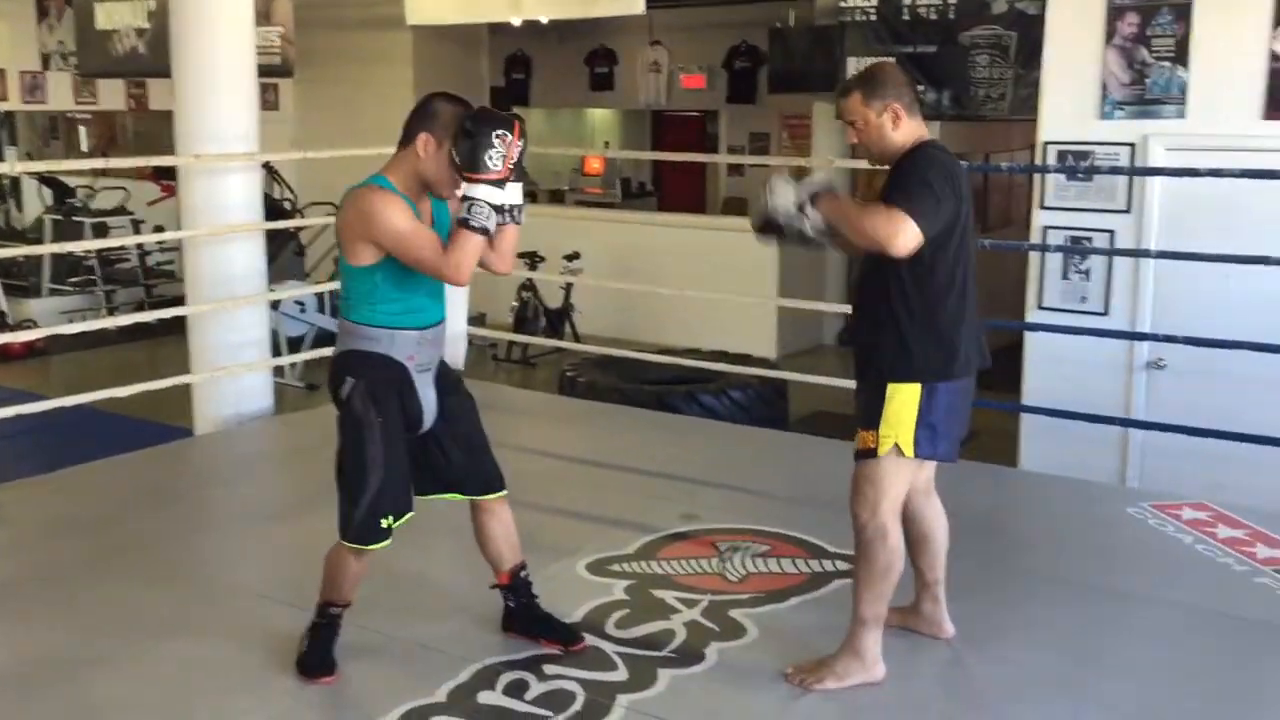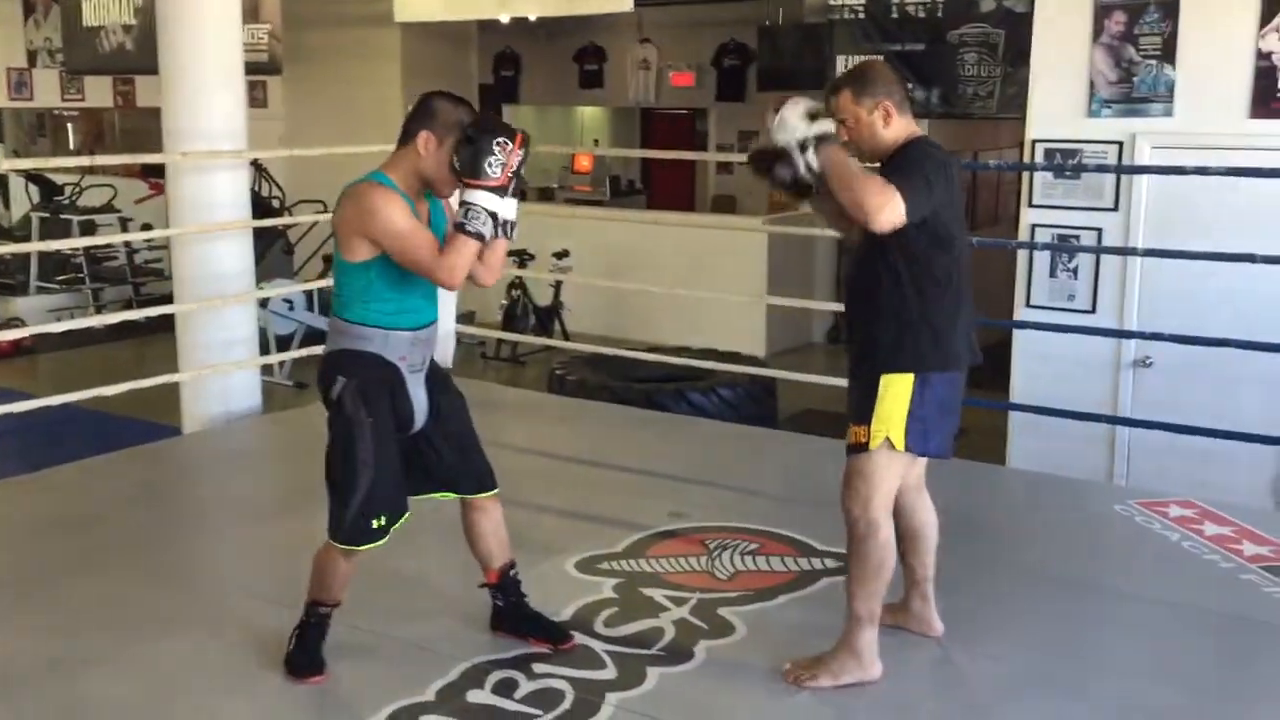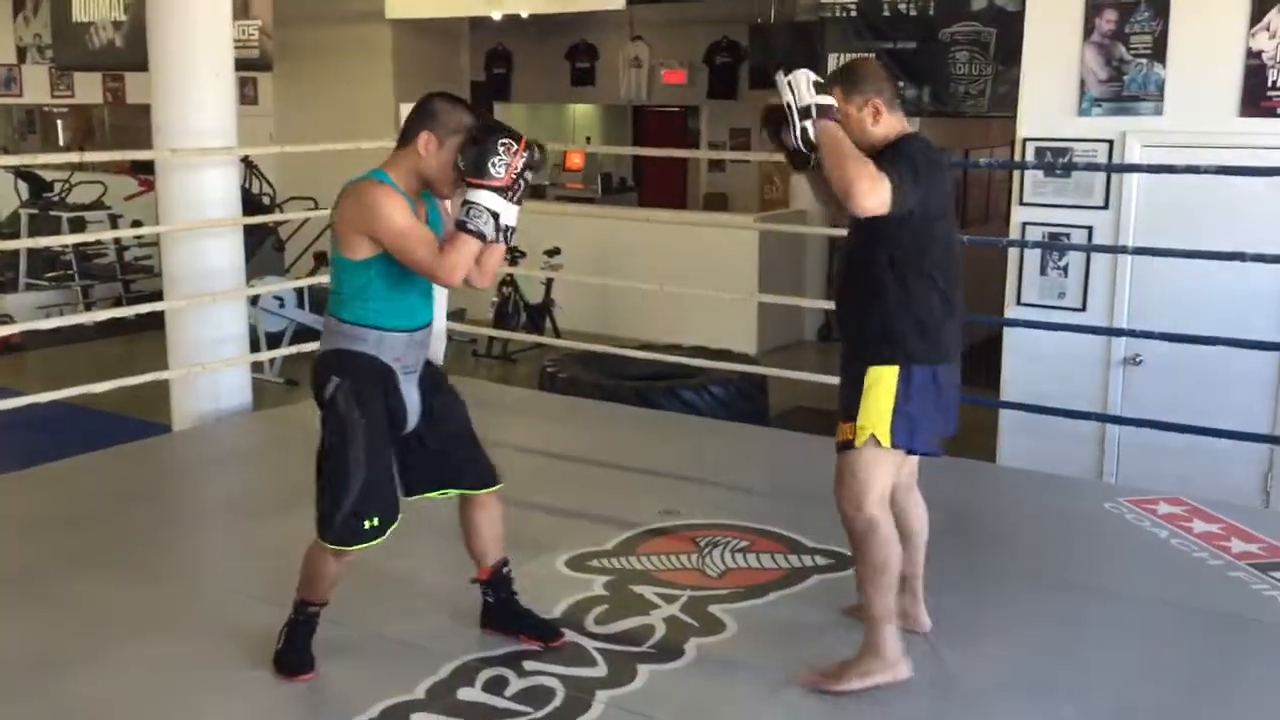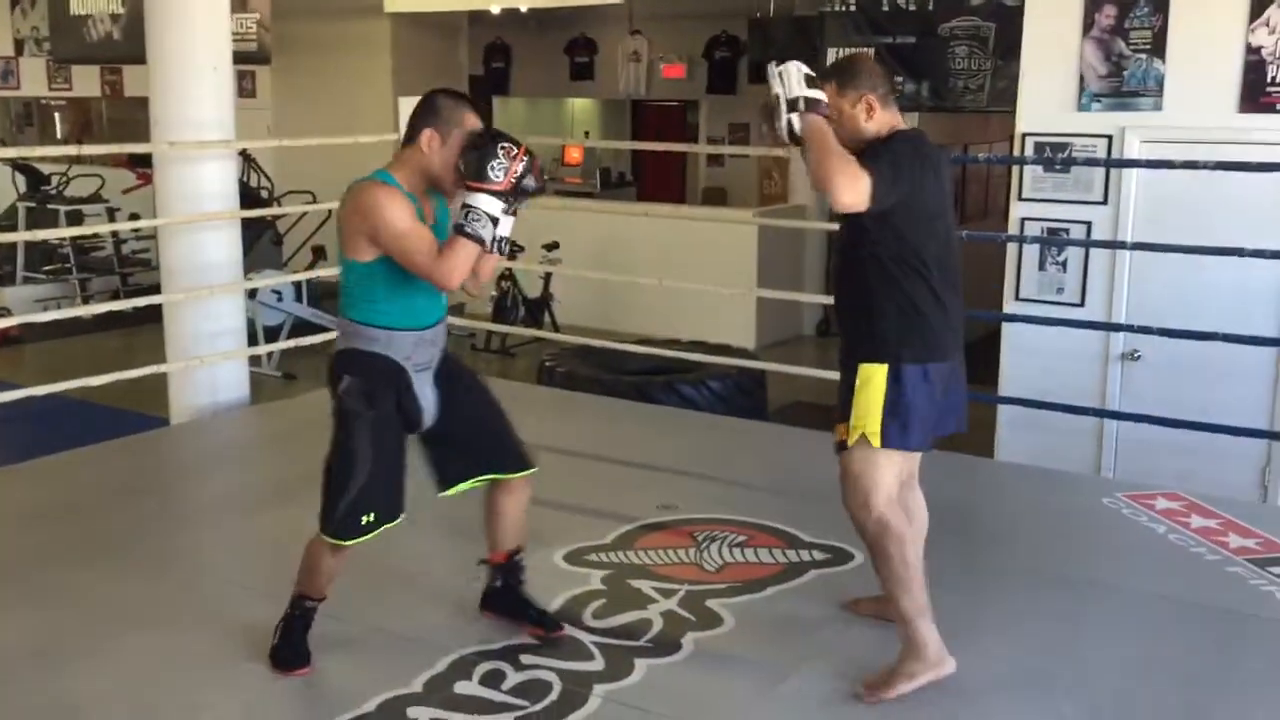
dt=0.1s
person 1, frame 1
left shoulder: (927, 168)
right shoulder: (923, 168)
left elbow: (894, 237)
right elbow: (885, 238)
left wrist: (821, 203)
right wrist: (821, 217)
left hip: (915, 369)
right hip: (928, 362)
left knee: (874, 506)
right knee: (915, 489)
left ankle: (862, 652)
right ankle: (931, 608)
person 1, frame 2
left shoulder: (925, 164)
right shoulder: (905, 165)
left elbow: (880, 214)
right elbow: (856, 217)
left wrist: (824, 146)
right wrist: (806, 175)
left hip: (909, 364)
right hip: (913, 355)
left knee: (866, 503)
right knee: (904, 487)
left ankle: (856, 649)
right ankle: (920, 607)
person 1, frame 3
left shoulder: (914, 158)
right shoulder: (901, 159)
left elbow: (865, 197)
right elbow: (858, 199)
left wrist: (819, 121)
right wrist: (814, 140)
left hip: (900, 358)
right hip: (907, 351)
left knee: (861, 499)
right knee: (896, 483)
left ankle: (882, 650)
right ankle: (909, 602)
person 1, frame 4
left shoulder: (898, 155)
right shoulder: (916, 154)
left elbow: (845, 192)
right elbow: (857, 193)
left wrist: (807, 116)
right wrist: (811, 122)
left hip: (898, 356)
right hip: (926, 349)
left knee: (871, 500)
right knee: (900, 483)
left ankle: (926, 649)
right ankle: (903, 597)
person 2, frame 1
left shoulder: (438, 198)
right shoulder: (371, 203)
left elbow: (500, 262)
right elbow: (455, 269)
left wrist: (503, 179)
right wrist: (482, 182)
left hip: (428, 368)
right hip: (374, 375)
left knee: (488, 491)
right knee: (366, 528)
left ankle: (521, 607)
right ankle: (324, 629)
person 2, frame 2
left shoulder: (432, 202)
right shoulder: (371, 201)
left elbow: (488, 275)
right elbow: (449, 272)
left wrist: (504, 190)
right wrist: (485, 188)
left hip: (420, 368)
right hip: (365, 374)
left knee: (479, 489)
right knee: (357, 529)
left ankle: (509, 606)
right ankle: (311, 628)
person 2, frame 3
left shoulder: (429, 202)
right shoulder: (371, 198)
left elbow: (480, 277)
right elbow: (447, 270)
left wrist: (506, 192)
right wrist: (485, 187)
left hip: (414, 368)
right hip: (359, 374)
left knee: (480, 486)
right knee: (348, 529)
left ankle: (499, 603)
right ankle: (300, 627)
person 2, frame 4
left shoulder: (442, 197)
right shoulder: (376, 199)
left elbow: (475, 276)
right elbow: (441, 276)
left wrist: (503, 199)
right wrist: (487, 194)
left hip: (434, 363)
right hip: (373, 373)
left knee: (514, 469)
right knee: (348, 524)
left ankle: (504, 589)
right ankle: (296, 622)
